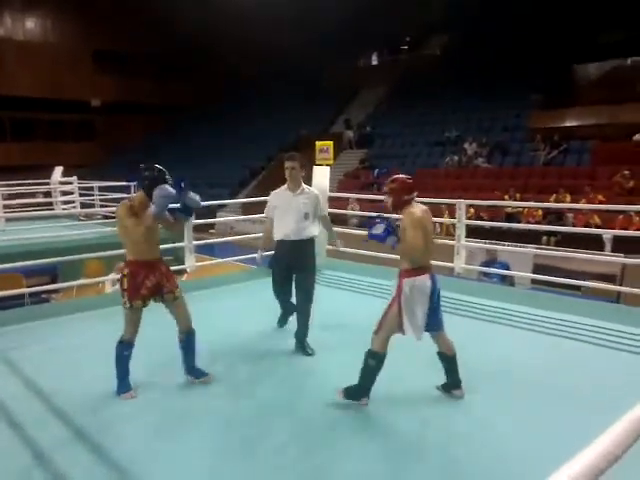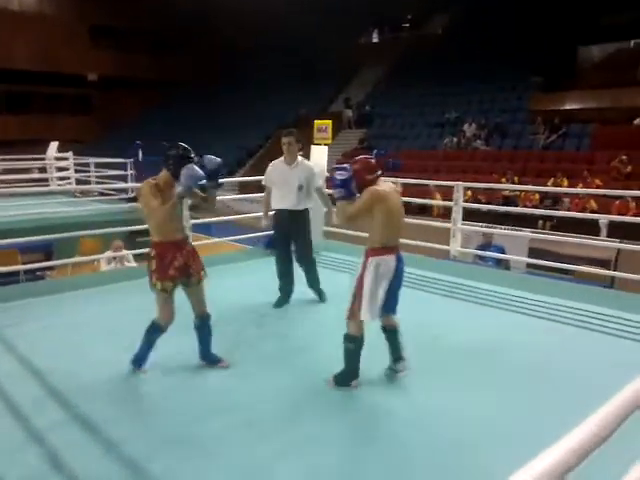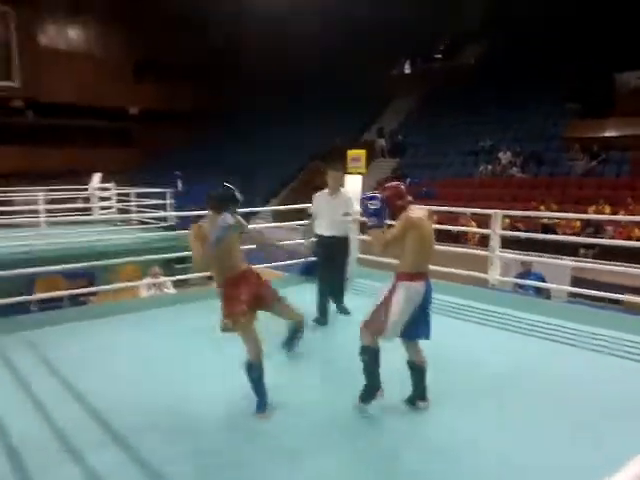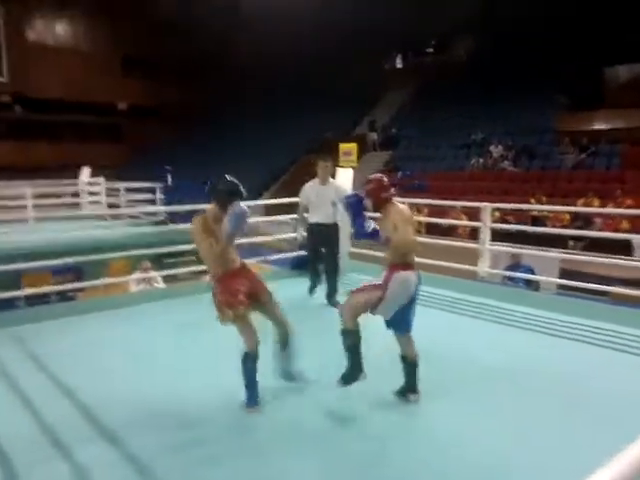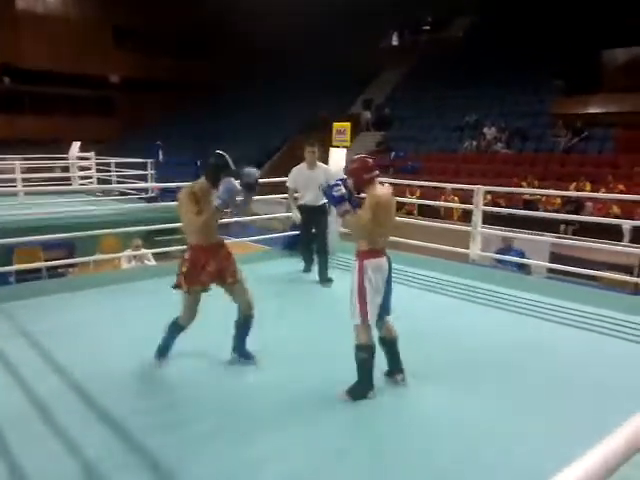
dt=0.3s
person 1, frame 1
left shoulder: (412, 215)
right shoulder: (420, 210)
left elbow: (415, 252)
left wrist: (391, 238)
right wrist: (397, 230)
left hip: (412, 281)
right hip: (427, 278)
left knee: (381, 335)
right knee: (438, 333)
left ankle: (361, 391)
right ankle: (454, 384)
person 1, frame 2
left shoulder: (374, 192)
right shoulder: (392, 188)
left elbow: (345, 217)
left wrist: (339, 190)
right wrist: (350, 193)
left hip: (378, 259)
right hip: (394, 257)
left knee: (355, 318)
right knee: (385, 312)
left ankle: (350, 374)
right ankle: (397, 359)
person 1, frame 3
left shoulder: (409, 219)
right shoulder: (421, 214)
left elbow: (381, 245)
left wrist: (372, 218)
right wrist: (379, 220)
left hip: (407, 284)
right hip: (422, 284)
left knee: (369, 330)
right knee: (411, 341)
left ankle: (372, 386)
right ankle: (419, 396)
person 1, frame 4
left shoulder: (399, 213)
right shoulder: (388, 214)
left elbow: (408, 245)
left wrist: (378, 234)
right wrist: (359, 216)
left hip: (400, 276)
right hip: (405, 275)
left knee: (348, 307)
right knee: (403, 334)
left ankle: (355, 366)
right ankle: (410, 388)
person 1, frame 5
left shoulder: (374, 197)
right shoulder: (384, 191)
left elbow: (358, 229)
left wrist: (341, 205)
right wrist: (349, 200)
left hip: (369, 263)
right hip: (380, 260)
left knee: (362, 325)
right knee: (380, 318)
left ankle: (365, 384)
right ankle: (396, 370)
person 2, frame 1
left shoulder: (157, 205)
right shoulder: (125, 209)
left elbow: (173, 227)
right elbow: (140, 237)
left wrist: (184, 212)
right wrist: (156, 210)
left hip: (159, 267)
right hip: (137, 271)
left knee: (185, 322)
right knee: (131, 333)
left ankle: (191, 369)
right ankle: (122, 383)
person 2, frame 2
left shoulder: (183, 183)
right shoulder: (150, 187)
right elbow: (162, 216)
left wrist: (207, 182)
right wrist: (181, 190)
left hip: (186, 248)
right hip: (163, 253)
left knee: (201, 309)
right knee: (166, 317)
left ankle: (206, 354)
right ankle: (140, 356)
person 2, frame 3
left shoulder: (234, 220)
right shoulder: (198, 230)
left elbow: (252, 235)
right elbow: (200, 265)
right wrist: (214, 239)
left hip: (251, 278)
right hip: (231, 289)
left knee: (297, 319)
right knee: (255, 351)
left ankle: (288, 343)
right ankle: (261, 400)
person 2, frame 4
left shoulder: (232, 216)
right shoulder: (200, 224)
right elbow: (213, 260)
right wrist: (229, 232)
left hip: (245, 274)
right hip: (226, 283)
left knee: (282, 324)
right knee: (252, 340)
left ankle: (286, 367)
right ankle: (251, 395)
person 2, frame 5
left shoulder: (219, 190)
right shoulder: (188, 194)
left elbow: (240, 209)
right elbow: (197, 227)
left wrist: (248, 191)
right wrist: (218, 203)
left hip: (219, 251)
right hip: (198, 256)
left knee: (246, 304)
right knee: (188, 316)
left ankle: (239, 349)
right ankle: (164, 348)
person 3, frame 1
left shoulder: (313, 195)
right shoulder: (276, 196)
left elbow: (324, 219)
right elbow: (270, 225)
left wrist: (334, 239)
right wrist: (262, 249)
left hip: (305, 247)
right hip: (282, 247)
left knee: (305, 295)
right knee: (280, 289)
left ankle: (301, 338)
right ankle: (288, 309)
person 3, frame 2
left shoulder: (307, 168)
right shoulder: (273, 167)
left elbow: (320, 190)
right elbow: (268, 193)
left wrist: (331, 210)
right wrist: (265, 216)
left hip: (300, 215)
right hip: (280, 215)
left knee: (305, 256)
right knee: (282, 257)
left ankle: (316, 287)
right ankle: (285, 293)
person 3, frame 3
left shoulder: (347, 198)
right shoulder: (319, 197)
left elbow: (351, 219)
right elbow: (314, 218)
left hip: (341, 241)
right hip: (323, 241)
left knee: (339, 276)
right knee: (324, 278)
left ankle: (339, 303)
right ankle: (322, 313)
person 3, frame 4
left shoulder: (337, 188)
right shoulder: (308, 187)
right elbow: (301, 209)
right wrist: (300, 226)
left hip: (331, 227)
right hip: (314, 227)
left knee: (332, 263)
right knee: (312, 259)
left ankle: (331, 296)
right ankle: (314, 282)
person 3, frame 5
left shoulder: (325, 170)
right shoulder: (296, 171)
right elbow: (291, 193)
right wrist: (294, 210)
left hip: (320, 209)
right hip: (304, 209)
left knee: (322, 242)
right knee: (304, 240)
left ankle: (323, 274)
right ankle: (308, 263)
